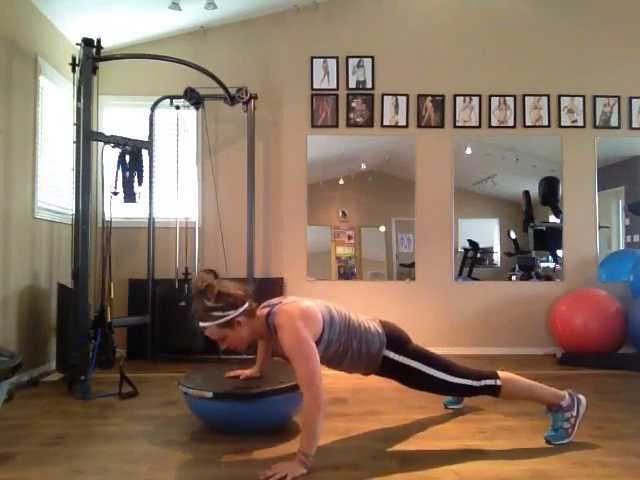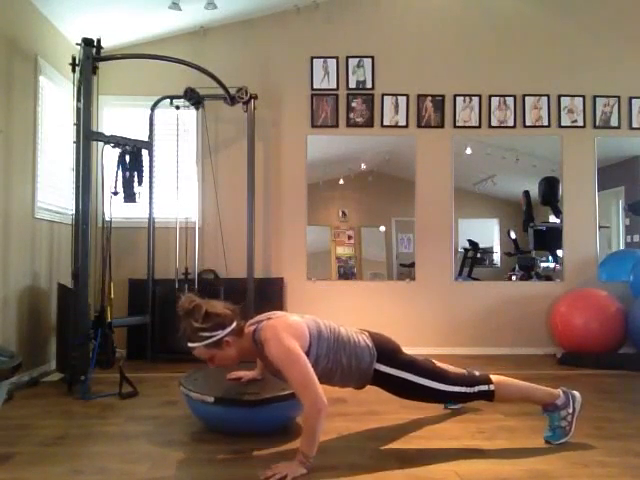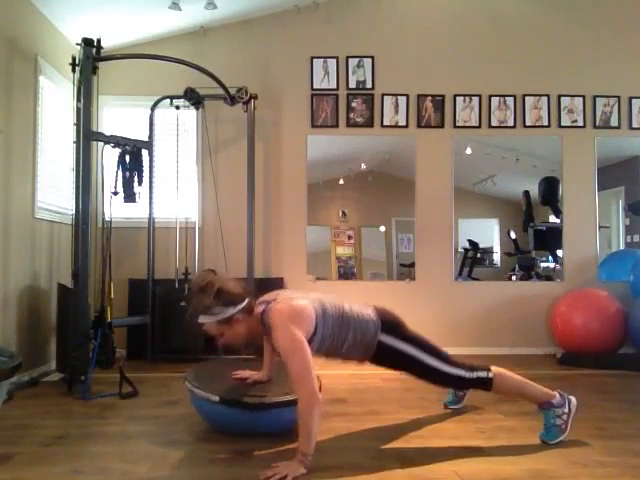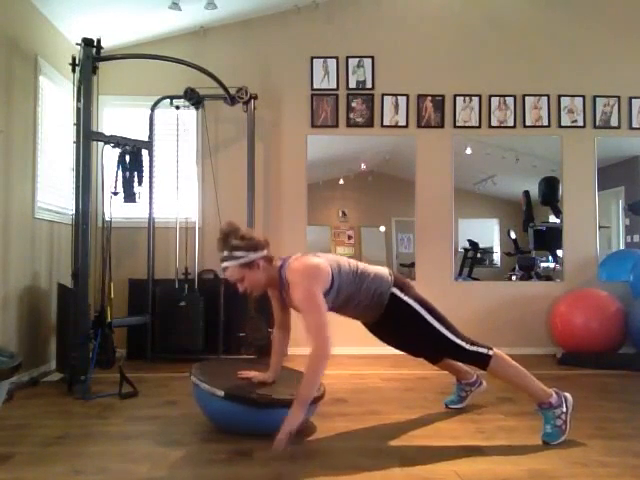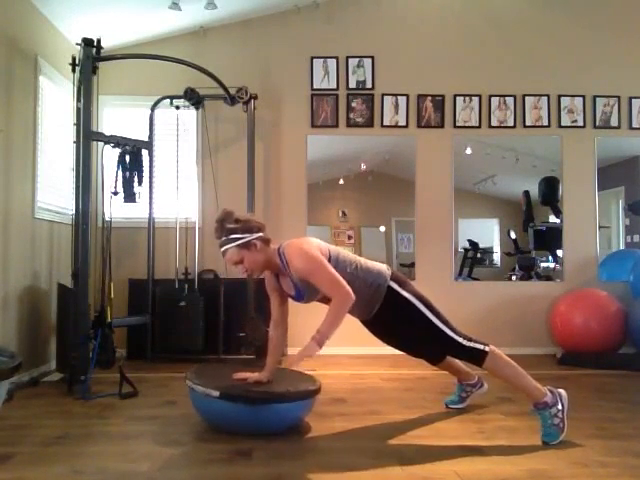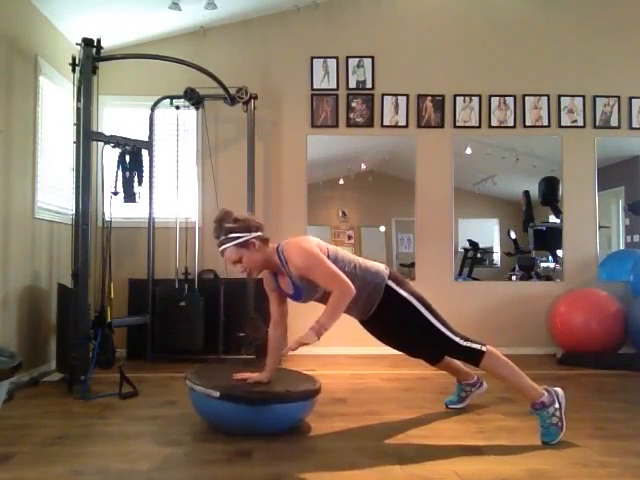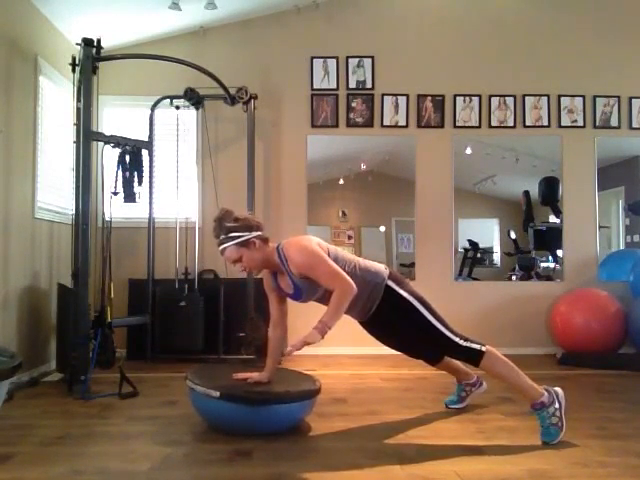
dt=0.3s
person 1, frame 1
left shoulder: (289, 325)
right shoulder: (262, 314)
left elbow: (315, 399)
right wrist: (257, 368)
left hip: (385, 350)
right hip: (372, 342)
left knee: (473, 381)
left ankle: (564, 401)
right ankle: (460, 394)
person 1, frame 2
left shoulder: (275, 340)
right shoulder: (253, 328)
left elbow: (316, 405)
right wrist: (258, 371)
left hip: (375, 362)
right hip: (362, 350)
left knee: (471, 389)
right knee: (425, 371)
left ankle: (559, 399)
right ankle: (462, 372)
person 1, frame 3
left shoulder: (283, 322)
right shoulder: (258, 310)
left elbow: (310, 397)
right wrist: (265, 372)
left hip: (381, 336)
right hip: (365, 337)
left knee: (465, 374)
left ankle: (555, 402)
right ankle: (461, 387)
person 1, frame 4
left shoulder: (300, 276)
right shoulder: (275, 280)
left elbow: (321, 348)
right elbow: (282, 328)
left wrist: (299, 409)
right wrist: (271, 373)
left hip: (392, 298)
right hip: (374, 312)
left knee: (467, 349)
right knee: (427, 351)
left ankle: (553, 402)
right ankle: (468, 382)
person 1, frame 5
left shoulder: (298, 254)
right shoulder: (272, 276)
left elbow: (344, 296)
right elbow: (278, 325)
left wrist: (316, 342)
right wrist: (266, 373)
left hip: (390, 293)
right hip: (371, 312)
left knee: (460, 345)
right knee: (428, 351)
left ankle: (547, 399)
right ankle: (469, 383)
person 1, frame 6
left shoulder: (297, 252)
right shoulder: (271, 276)
left elbow: (345, 289)
right elbow: (277, 325)
left wrist: (315, 331)
right wrist: (267, 373)
left hip: (387, 292)
right hip: (368, 312)
left knee: (456, 345)
right knee: (426, 351)
left ankle: (544, 399)
right ankle: (469, 382)
person 1, frame 7
left shoulder: (298, 251)
right shoulder: (270, 276)
left elbow: (347, 287)
right elbow: (277, 325)
left wrist: (320, 330)
right wrist: (267, 373)
left hip: (386, 292)
right hip: (368, 313)
left knee: (456, 344)
right knee: (426, 351)
left ankle: (544, 399)
right ankle: (469, 383)
